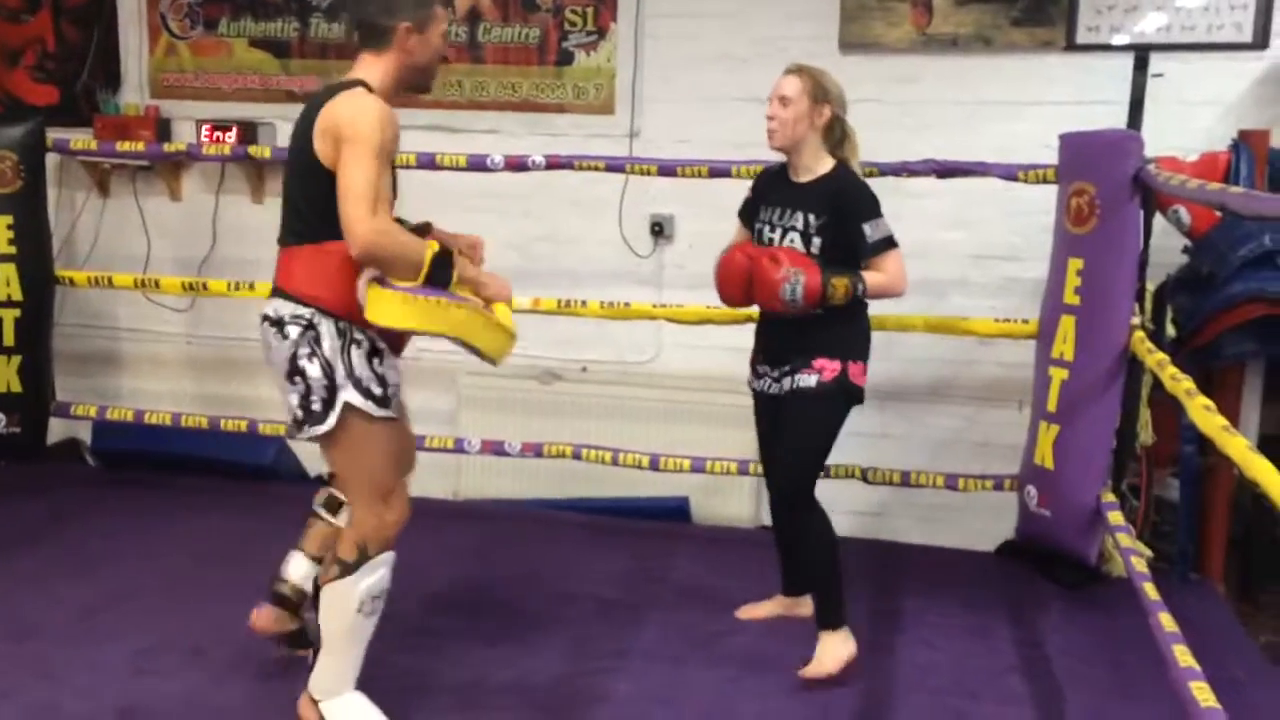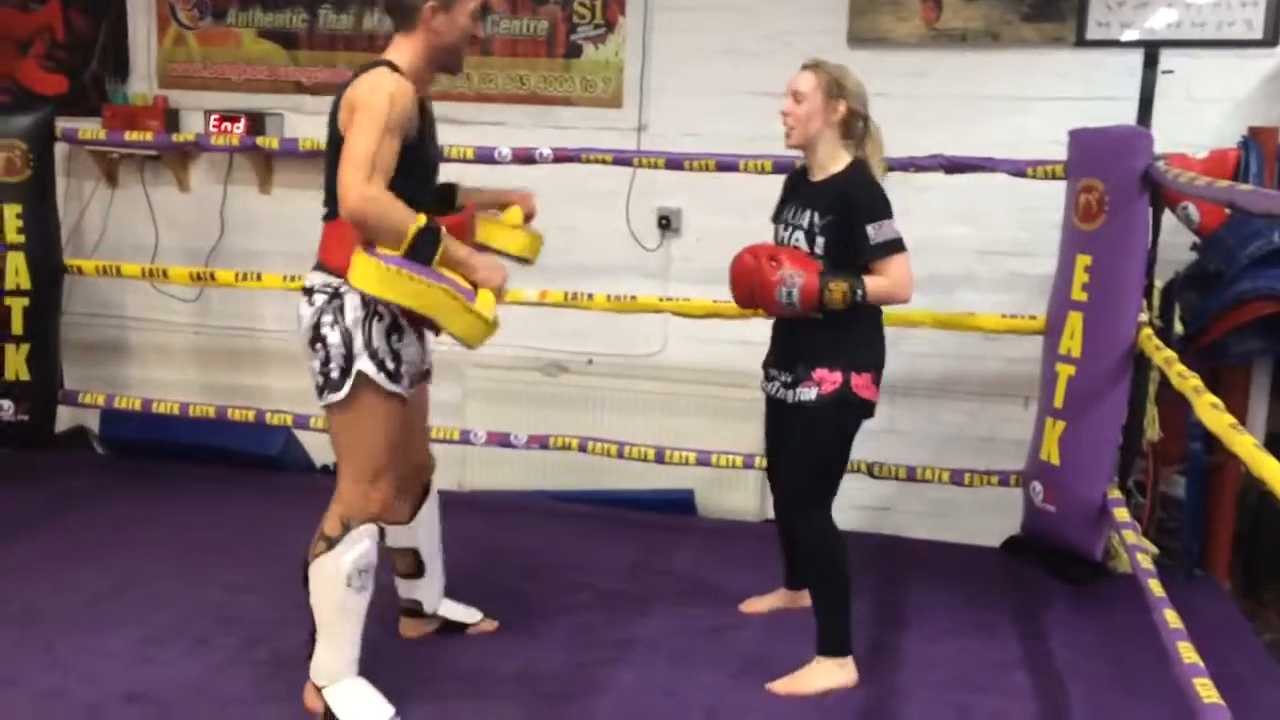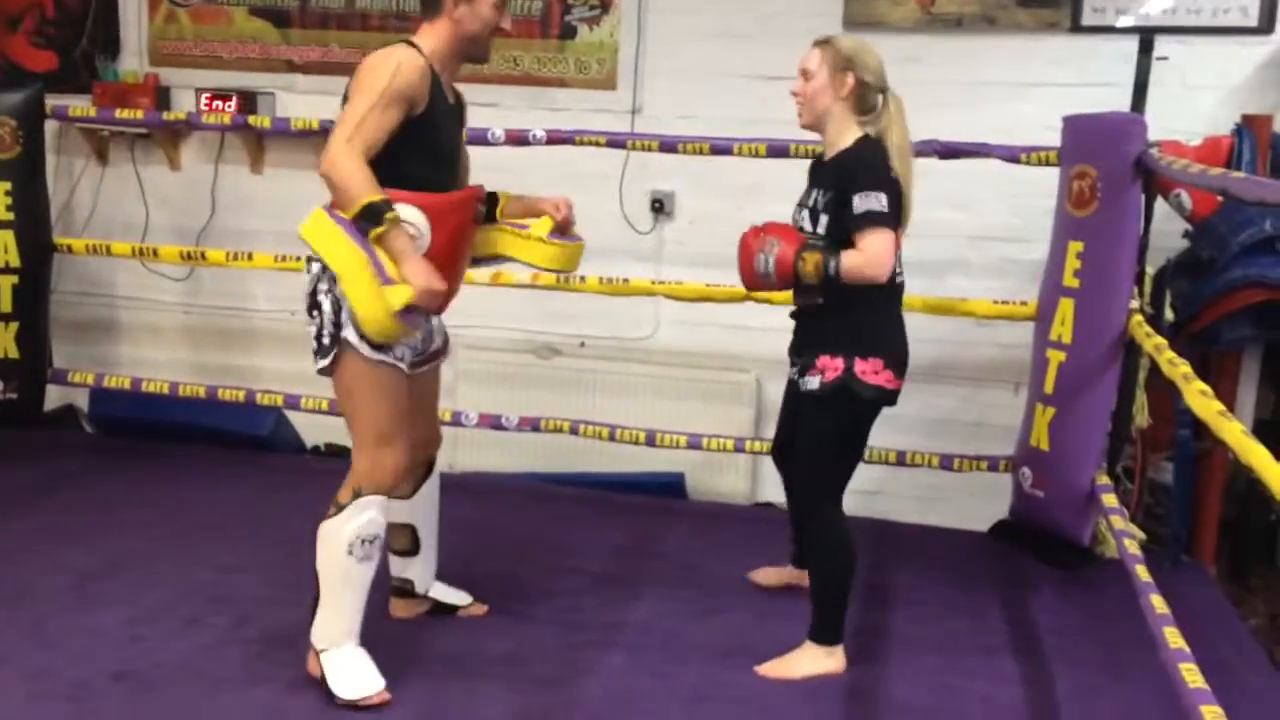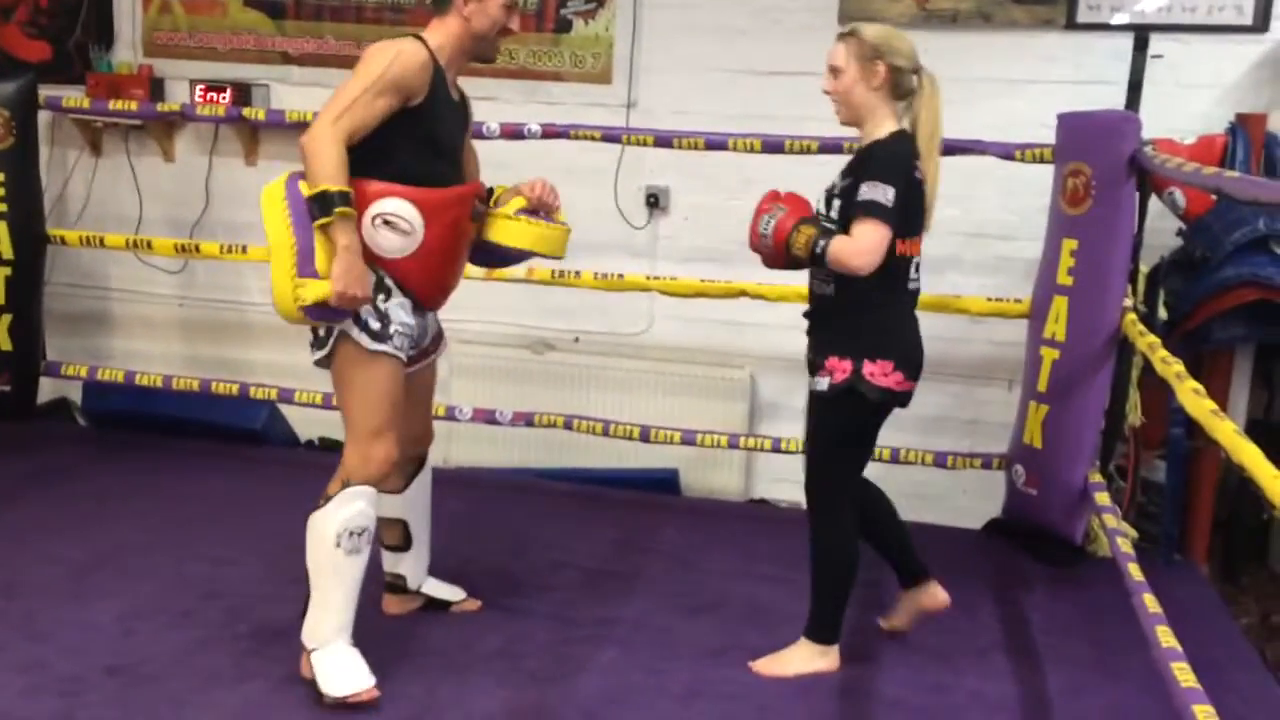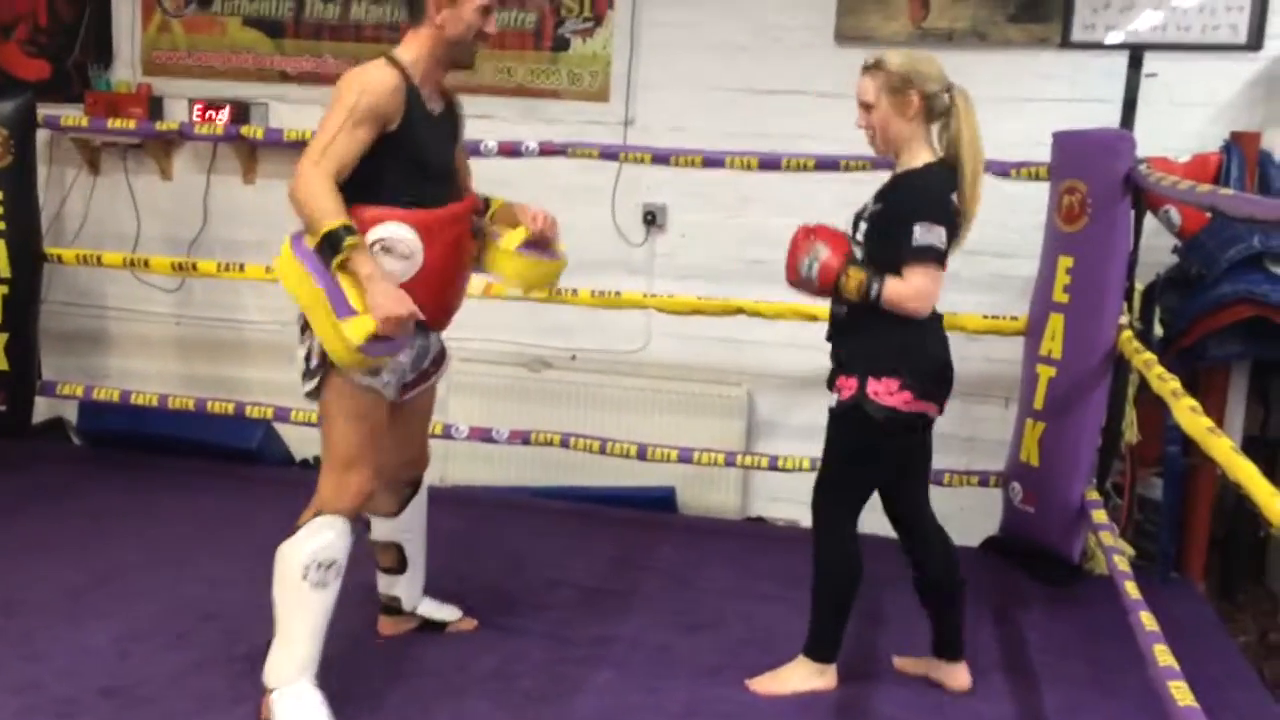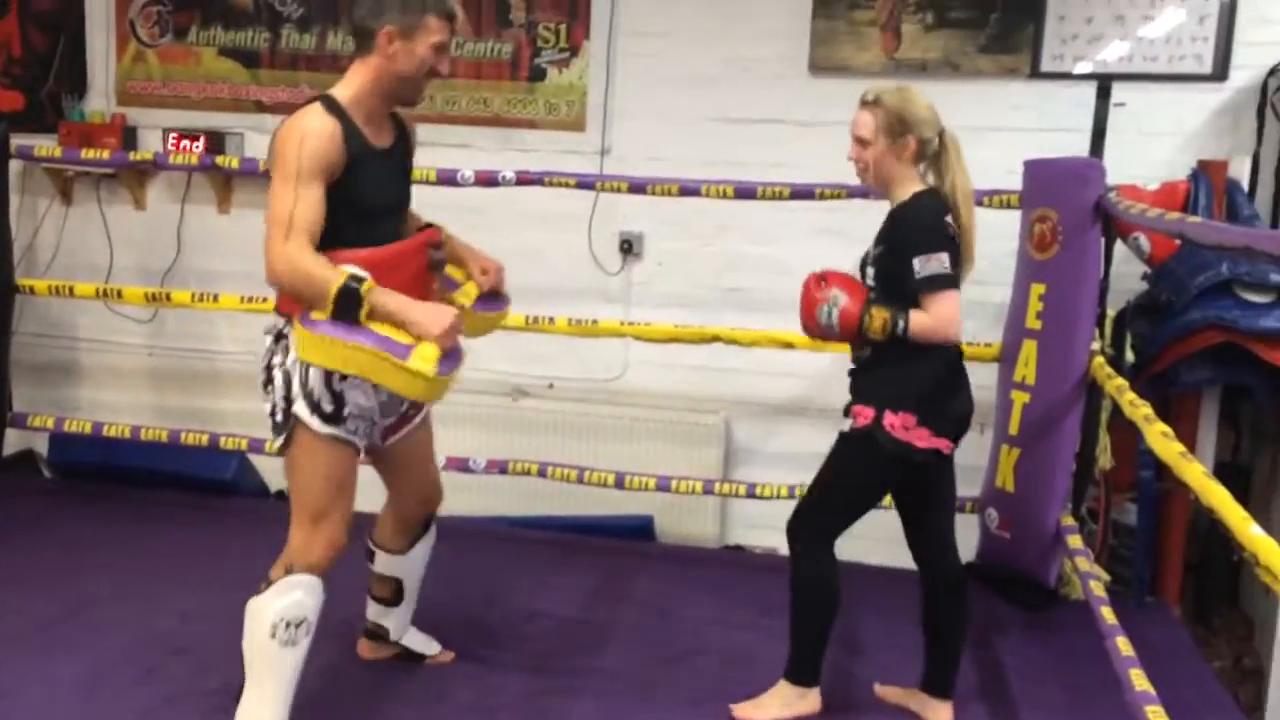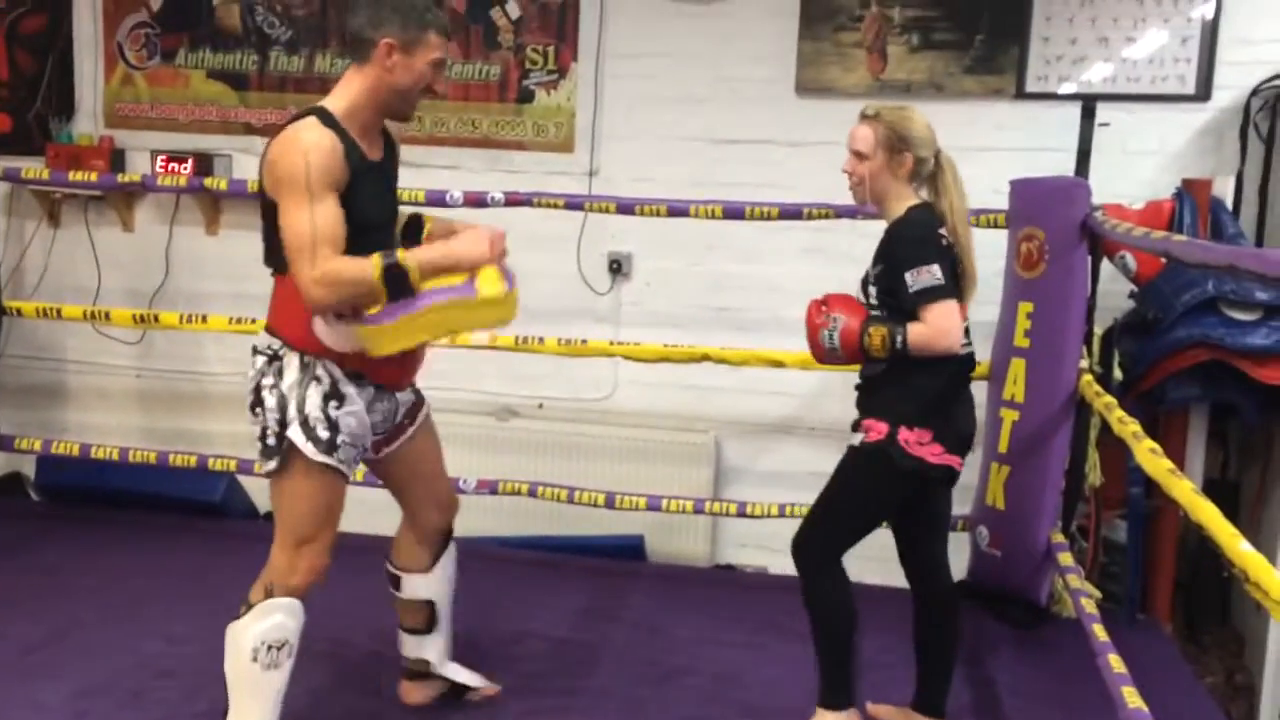
dt=0.2s
person 1, frame 1
left shoulder: (349, 109)
right shoulder: (364, 113)
right elbow: (367, 236)
left wrist: (441, 244)
right wrist: (471, 274)
left hip: (337, 329)
right hip: (327, 333)
left knee: (383, 473)
right knee: (383, 513)
left ankle: (290, 598)
person 1, frame 2
left shoulder: (410, 97)
right shoulder: (385, 89)
right elbow: (362, 200)
left wrist: (491, 199)
right wrist: (468, 260)
left hip: (395, 311)
right hip: (355, 310)
left knee: (411, 466)
right knee: (366, 489)
left ankle: (423, 604)
person 1, frame 3
left shoulder: (448, 95)
right shoulder: (399, 68)
left elbow: (457, 201)
right elbow: (341, 159)
left wrist: (531, 209)
right wrist: (404, 258)
left hip: (410, 296)
left knee: (419, 445)
right knee: (379, 462)
left ankle: (413, 586)
right ankle: (333, 645)
person 1, frame 4
left shoulder: (454, 96)
right shoulder: (402, 60)
left elbow: (463, 196)
right elbow: (321, 138)
left wrist: (522, 193)
right wrist: (347, 246)
left hip: (412, 288)
right hip: (364, 286)
left knee: (412, 441)
right knee: (371, 455)
left ankle: (407, 581)
right ankle: (324, 643)
person 1, frame 5
left shoulder: (446, 105)
right shoulder: (377, 85)
left elbow: (459, 199)
right elbow: (310, 184)
left wrist: (518, 216)
right wrist: (370, 278)
left hip: (412, 320)
right hip: (361, 316)
left knee: (404, 466)
right knee: (346, 486)
left ankle: (401, 602)
person 1, frame 6
left shoulder: (398, 130)
right shoulder: (314, 132)
right elbow: (287, 262)
left wrist: (458, 253)
right wrist: (408, 309)
right hip: (323, 362)
left knee: (418, 498)
right knee: (318, 541)
left ankle: (385, 629)
person 1, frame 7
left shoulder: (379, 139)
right shoulder: (308, 145)
right elbow: (321, 281)
left wrist: (435, 234)
right wrist: (440, 259)
left hip: (377, 377)
right hip: (313, 378)
left knee: (435, 509)
right knee: (299, 565)
person 2, frame 1
left shoulder: (847, 192)
right shoulder: (768, 184)
left elbow: (894, 279)
right elbow: (742, 248)
left wrist: (824, 285)
right wrist: (736, 273)
left hip: (829, 361)
right hip: (774, 355)
left knee: (796, 486)
right knee: (779, 480)
left ankle: (835, 633)
right ankle: (796, 593)
person 2, frame 2
left shoulder: (858, 190)
right shoulder: (798, 183)
left elbow: (898, 285)
left wrist: (818, 290)
right wrist: (760, 276)
left hip: (841, 370)
right hip: (795, 359)
left knee: (807, 498)
right knee: (785, 479)
left ankle: (836, 660)
right ankle: (797, 586)
person 2, frame 3
left shoulder: (866, 164)
right shoulder: (829, 163)
left elbow: (875, 264)
left wrist: (796, 261)
right wrist: (779, 262)
left hip: (857, 354)
right hip: (825, 346)
left knee: (816, 483)
right knee: (791, 456)
left ankle: (826, 646)
right ankle: (808, 564)
person 2, frame 4
left shoulder: (888, 158)
right shoulder: (882, 154)
left elbow: (860, 255)
left wrist: (793, 235)
right wrist: (804, 238)
left hip: (868, 353)
right hip: (864, 347)
left knee: (827, 489)
right knee: (839, 475)
left ankle: (821, 644)
right ankle: (919, 583)
person 2, frame 5
left shoulder: (924, 190)
right shoulder: (920, 182)
left elbow: (919, 297)
left wrist: (837, 275)
right wrist: (842, 271)
left hip: (885, 376)
right hip: (910, 374)
left knee: (834, 510)
right knee: (910, 512)
left ankle: (819, 662)
right ankle: (951, 659)
person 2, frame 6
left shoulder: (919, 222)
right shoulder: (920, 215)
left elbow: (945, 323)
left wrist: (861, 320)
right wrist: (860, 308)
left hip: (900, 411)
right hip: (927, 407)
left knee: (810, 532)
right knee: (934, 547)
person 2, frame 7
left shoulder: (913, 234)
right shoulder: (917, 230)
left elbow: (945, 333)
left wrist: (863, 338)
right wrist: (863, 336)
left hip: (909, 427)
right hip: (931, 423)
left knee: (815, 549)
right knee: (926, 565)
